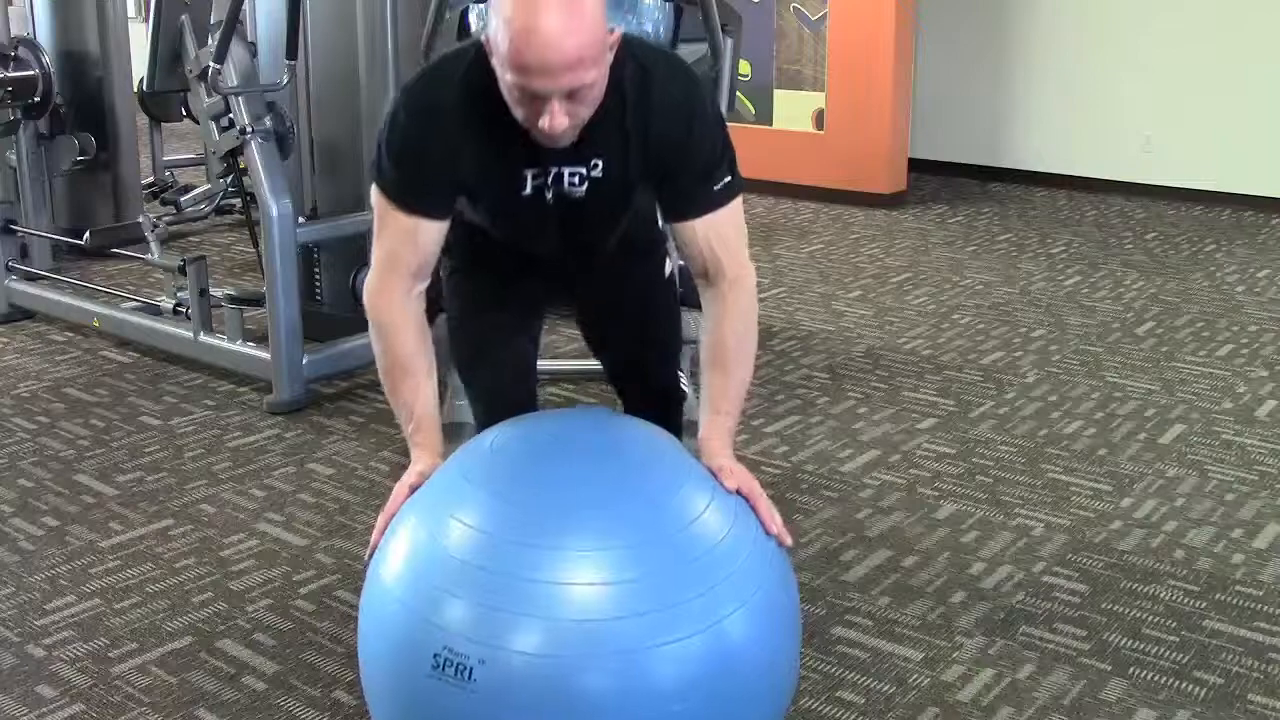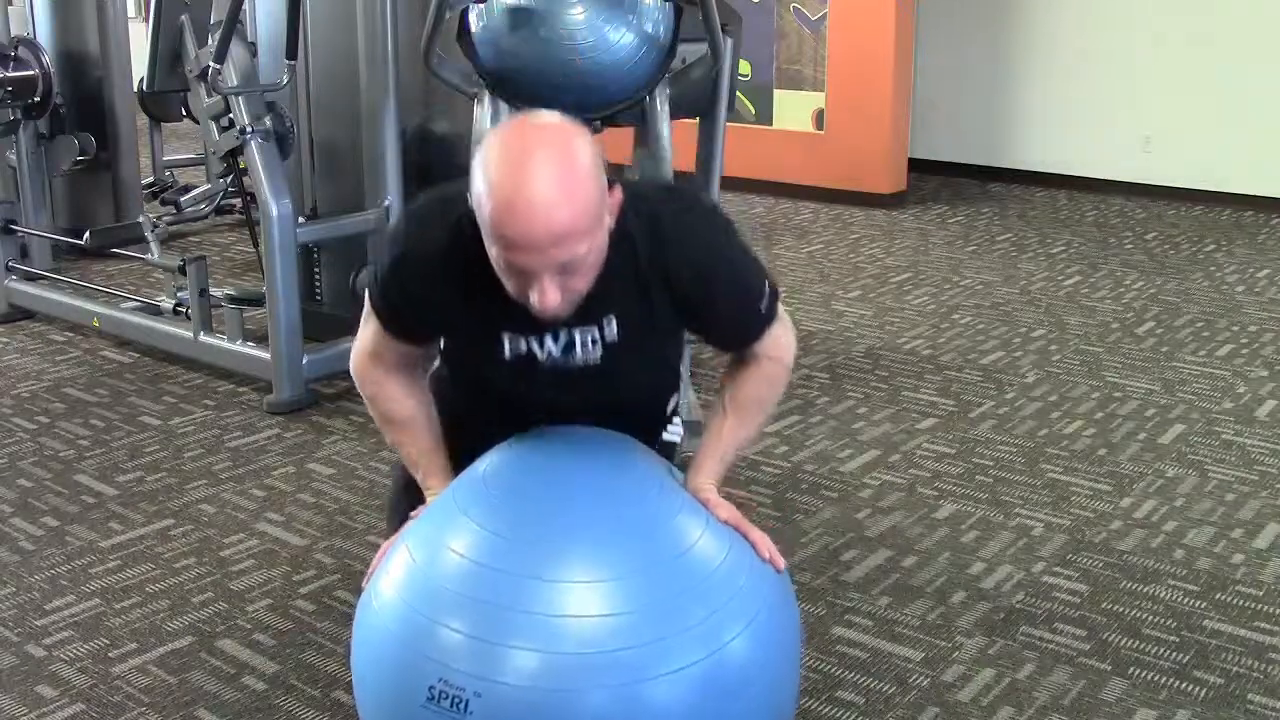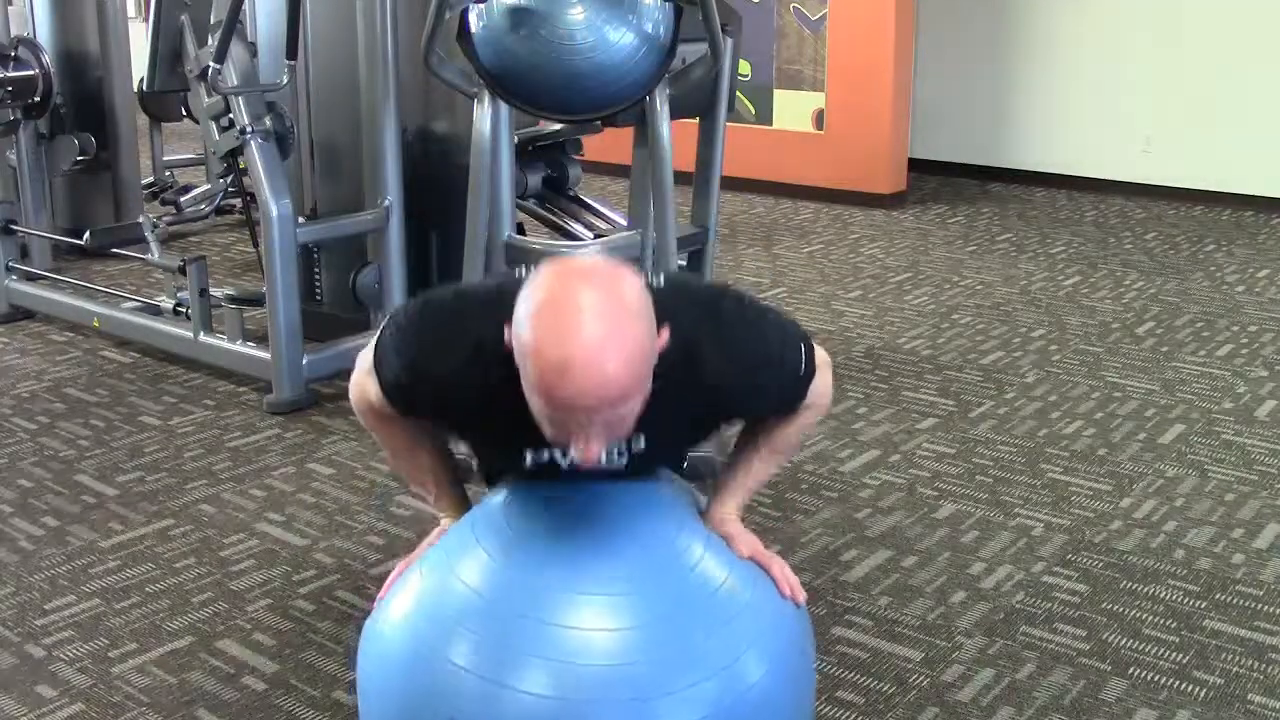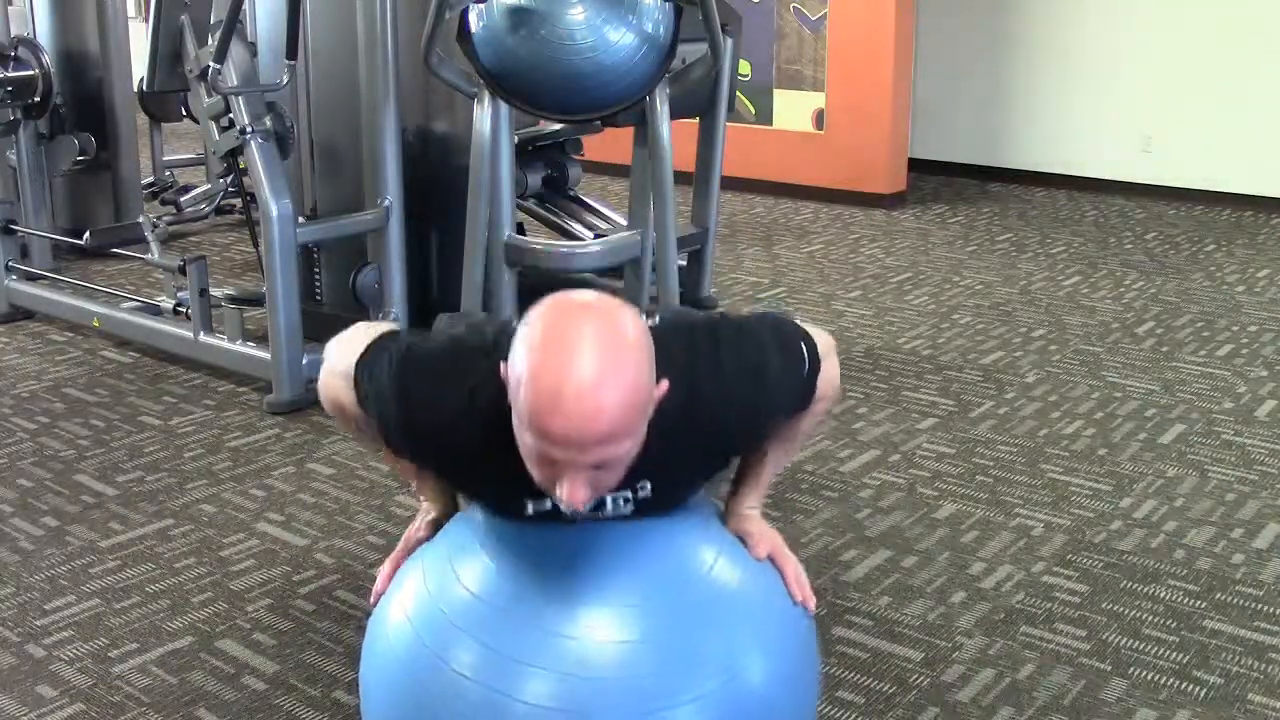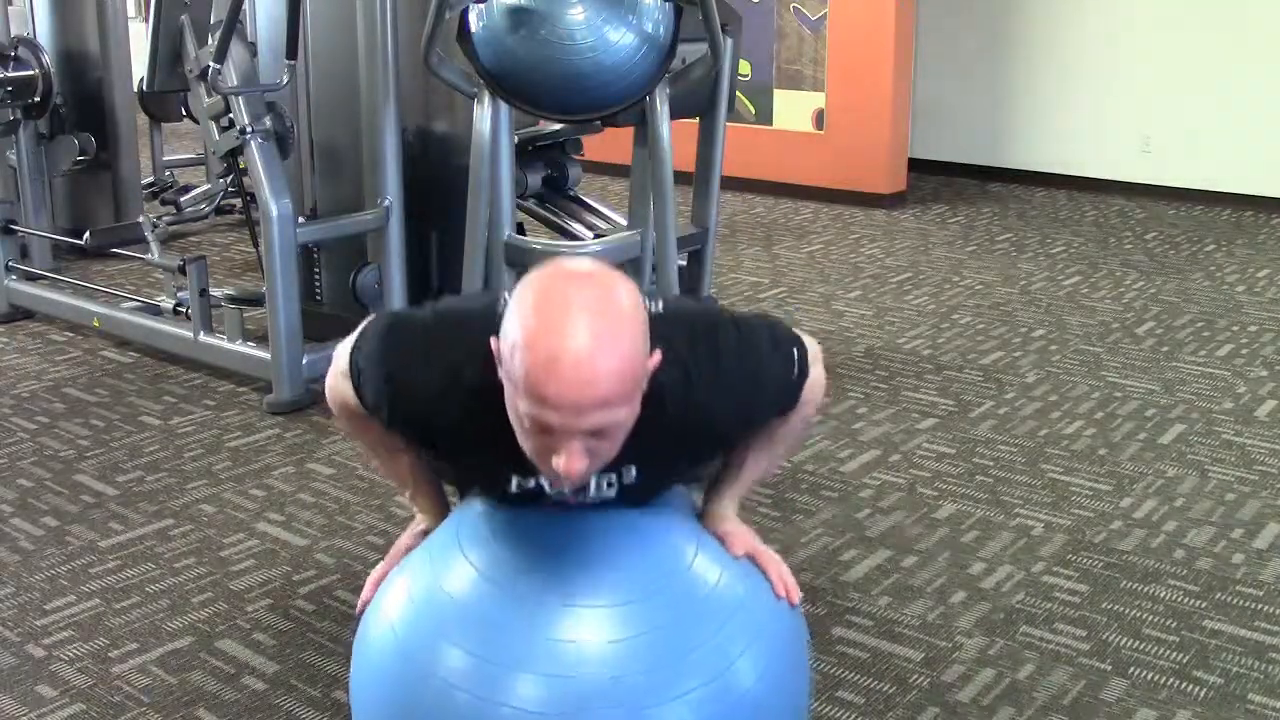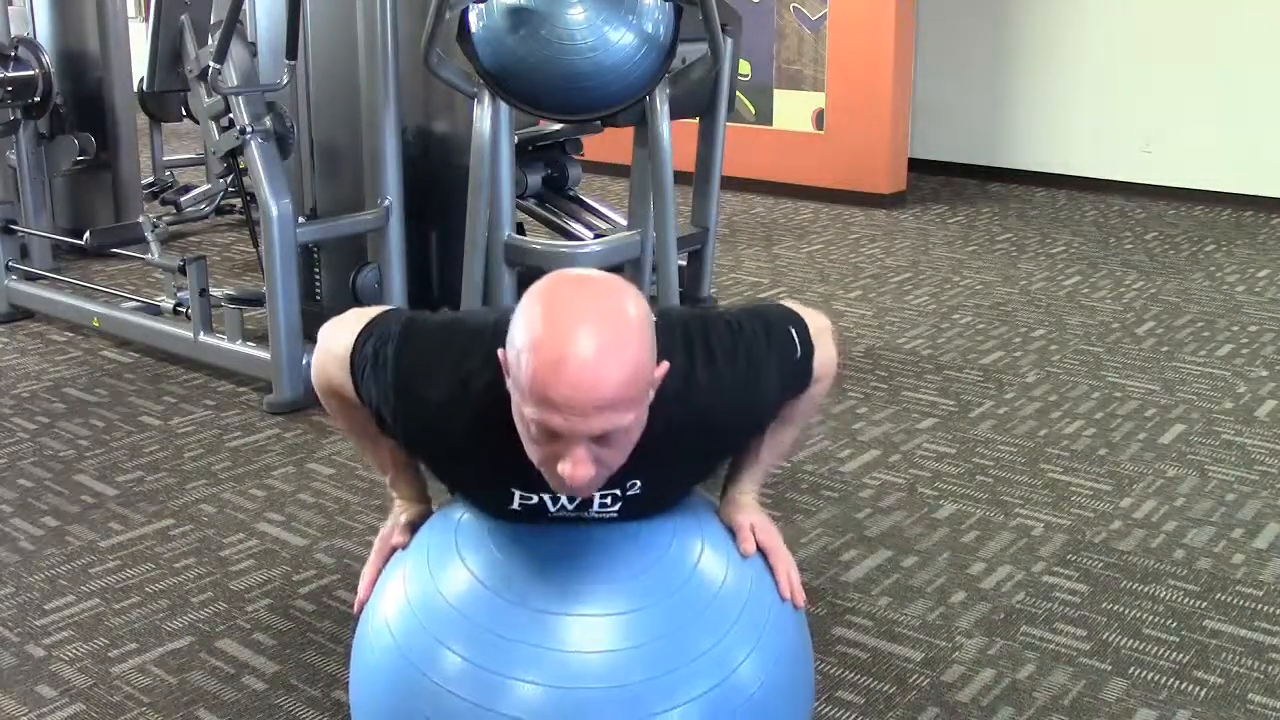
dt=0.7s
person 1, frame 1
left shoulder: (668, 94)
right shoulder: (436, 105)
left elbow: (726, 276)
right elbow: (397, 282)
left wrist: (716, 447)
right wrist: (426, 454)
left hip: (619, 243)
right hip: (492, 249)
left knee: (656, 410)
right knee: (505, 426)
person 1, frame 2
left shoulder: (682, 236)
right shoulder: (430, 243)
left elbow: (769, 351)
right elbow: (381, 363)
left wrist: (703, 483)
right wrist: (439, 494)
person 1, frame 3
left shoulder: (721, 339)
right shoulder: (445, 341)
left elbow: (811, 389)
right elbow: (372, 396)
left wrist: (725, 509)
right wrist: (452, 514)
person 1, frame 4
left shoulder: (721, 377)
right shoulder: (441, 391)
left elbow: (819, 370)
right elbow: (338, 373)
left wrist: (744, 508)
right wrist: (437, 500)
person 1, frame 5
left shoulder: (713, 368)
right shoulder: (429, 366)
left elbow: (806, 378)
right elbow: (345, 384)
left wrist: (723, 506)
right wrist: (429, 507)
person 1, frame 6
left shoulder: (720, 378)
right shoulder: (433, 379)
left elbow: (817, 341)
right elbow: (332, 350)
left wrist: (742, 492)
right wrist: (408, 496)
